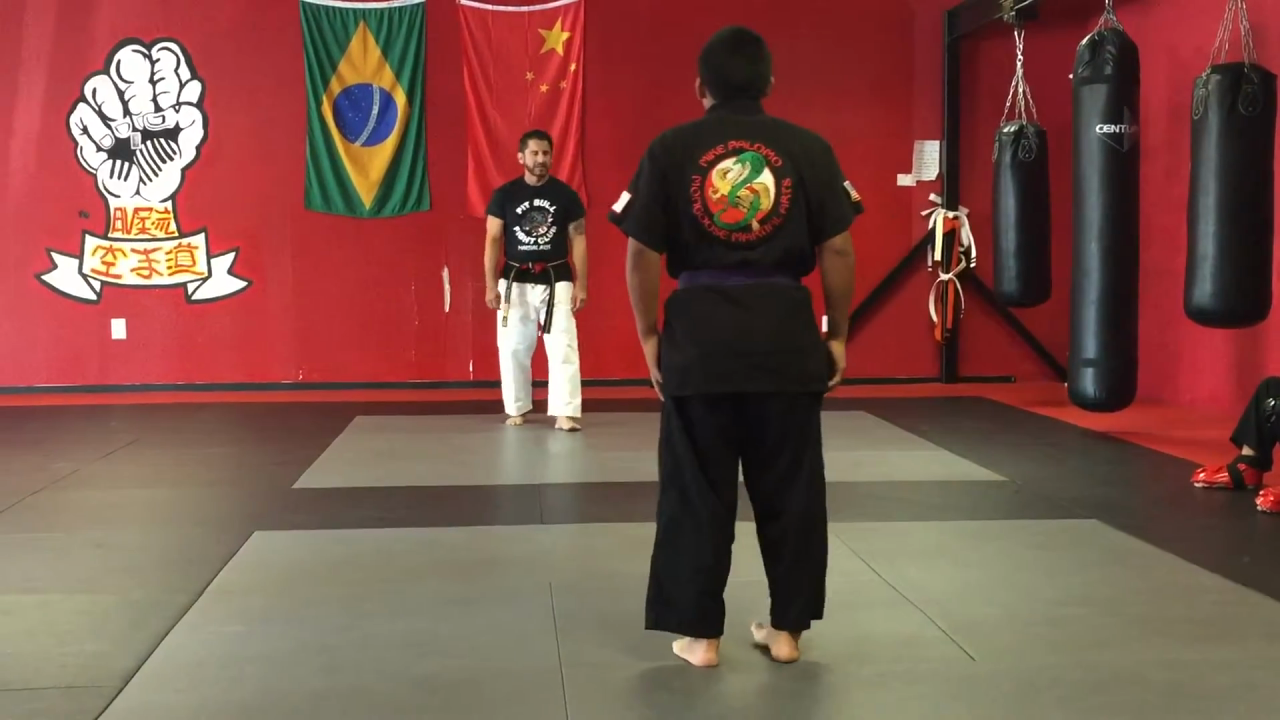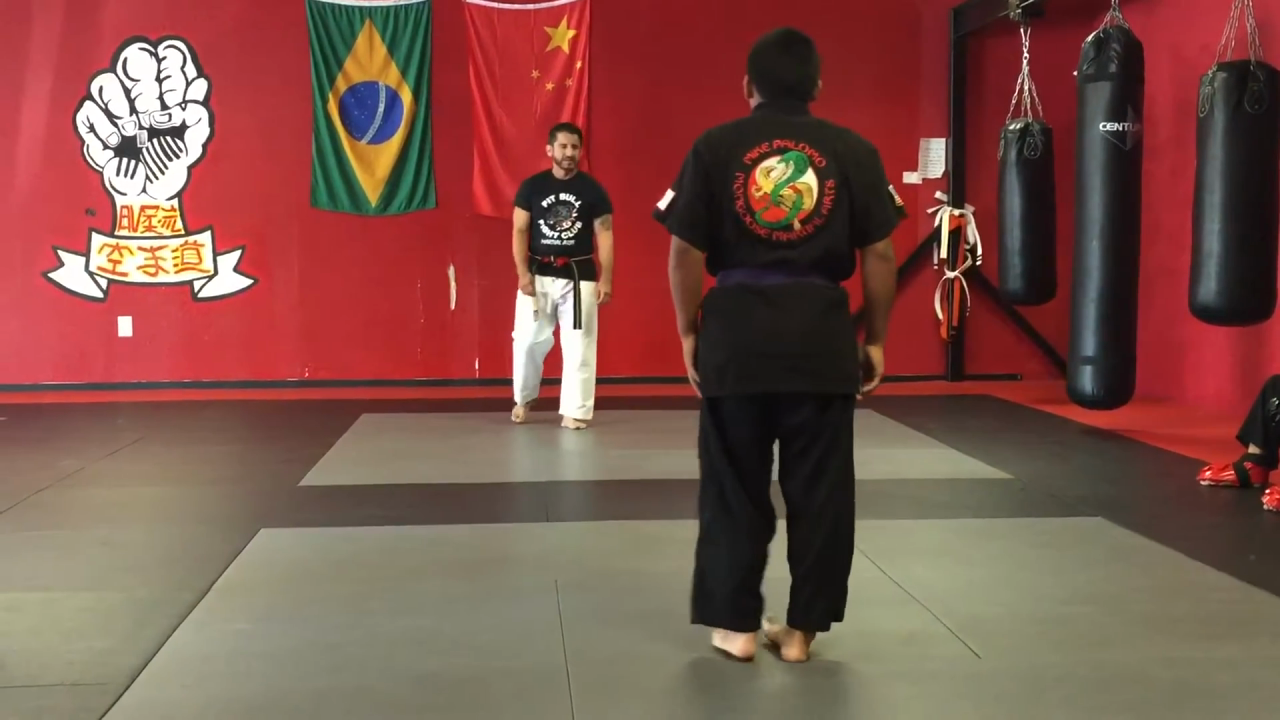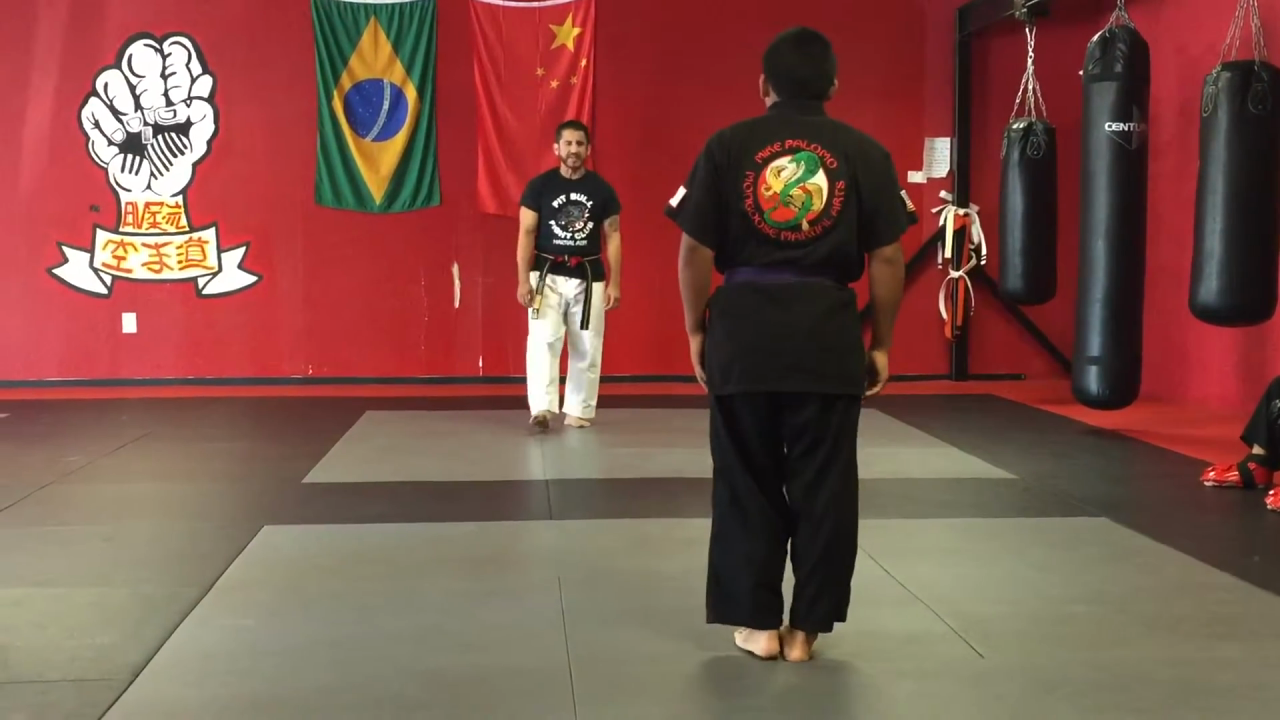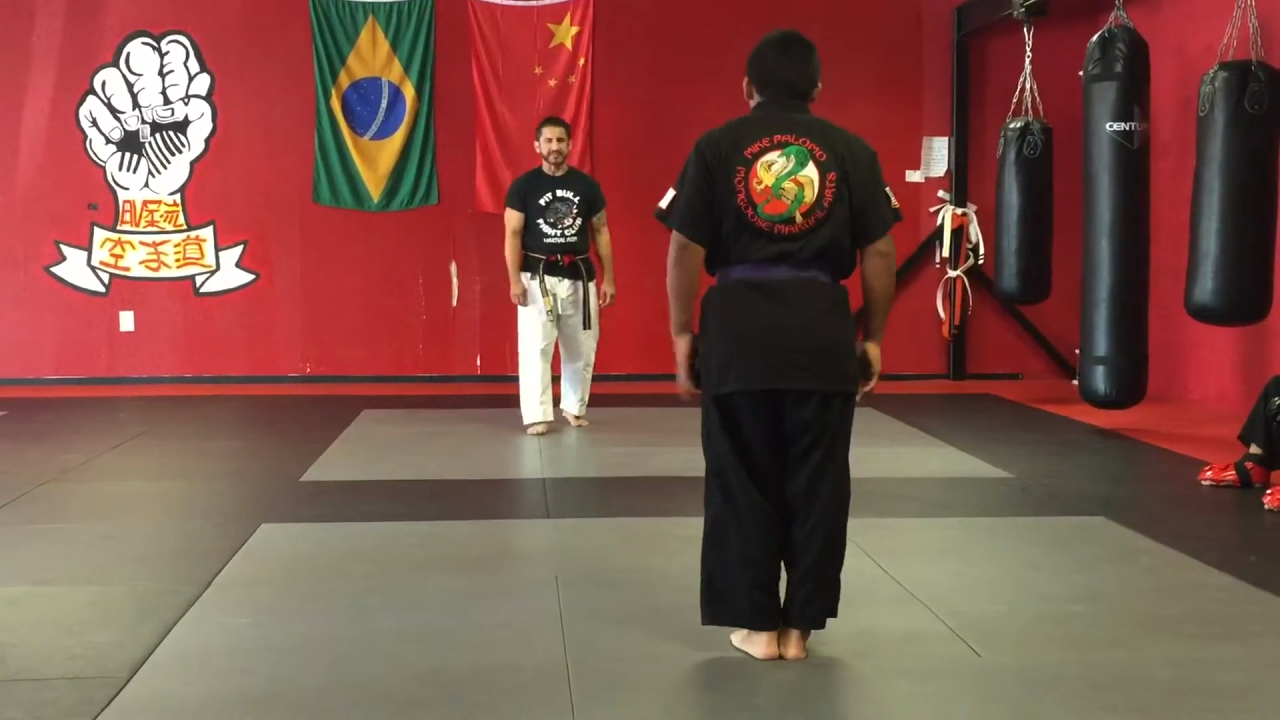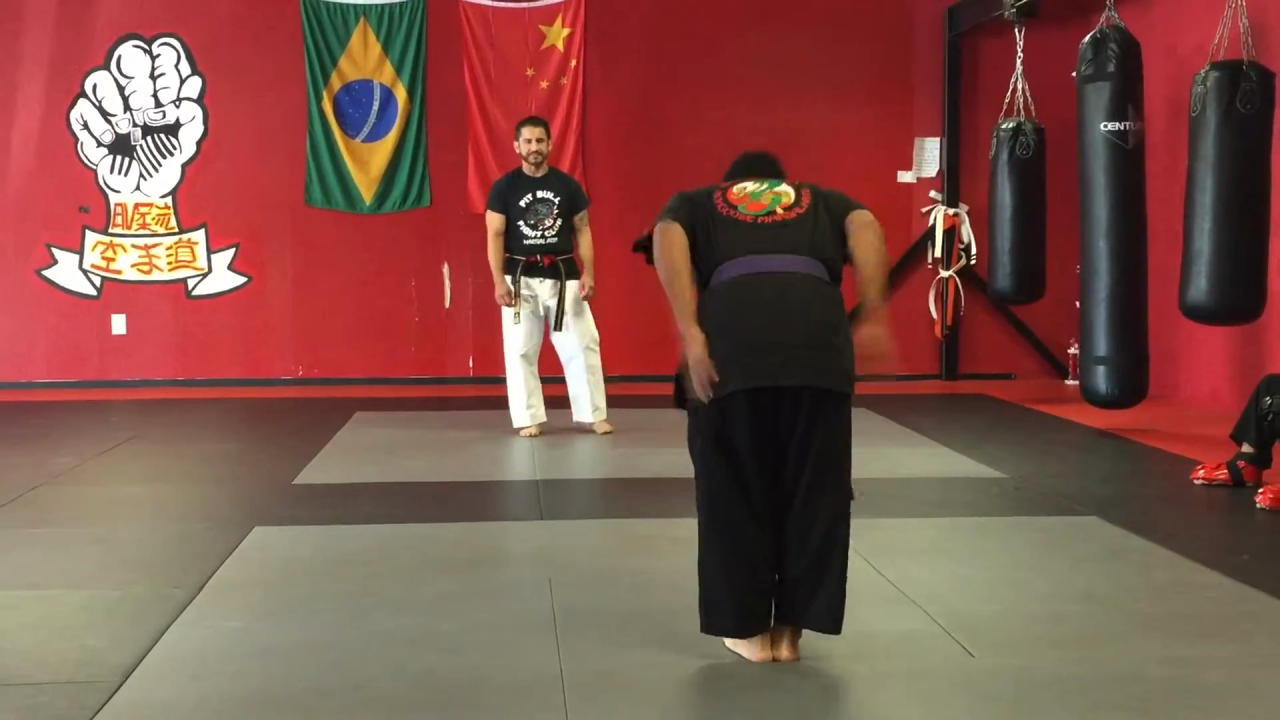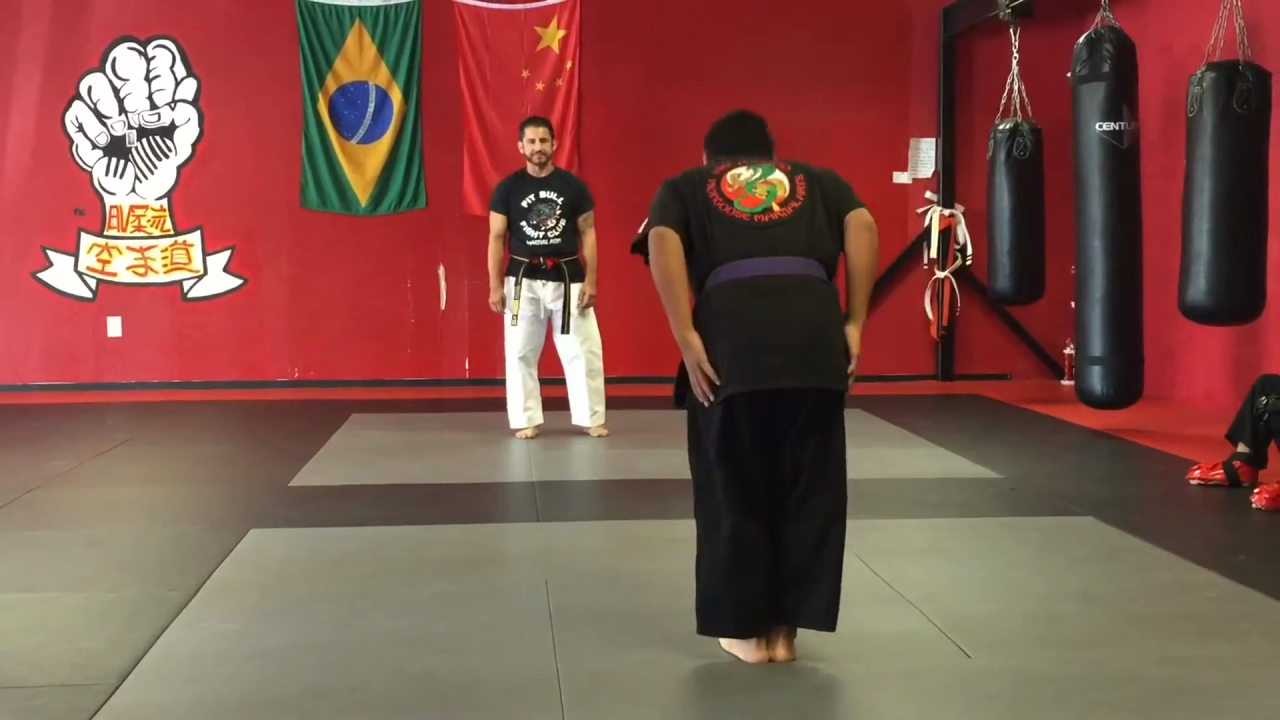
dt=0.4s
person 1, frame 1
left shoulder: (671, 148)
right shoulder: (808, 148)
left elbow: (642, 254)
right elbow: (837, 250)
left wrist: (650, 333)
right wrist: (837, 334)
left hip: (700, 332)
right hip: (786, 331)
left knee: (696, 489)
right knee: (790, 487)
left ankle: (699, 632)
right ankle: (786, 627)
person 1, frame 2
left shoulder: (715, 147)
right shoulder: (853, 151)
left elbow: (685, 252)
right elbow: (880, 254)
left wrist: (688, 332)
right wrist: (875, 339)
left hip: (736, 330)
right hip: (821, 333)
left knee: (733, 485)
right knee: (820, 487)
left ankle: (736, 622)
right ankle: (800, 627)
person 1, frame 3
left shoulder: (727, 145)
right shoulder: (864, 152)
left elbow: (694, 250)
right elbow: (887, 259)
left wrist: (696, 330)
right wrist: (881, 343)
left hip: (743, 330)
right hip: (827, 335)
left knee: (746, 484)
right knee: (825, 487)
left ankle: (757, 622)
right ankle: (804, 627)
person 1, frame 4
left shoulder: (716, 146)
right shoulder: (852, 150)
left elbow: (684, 249)
right elbow: (879, 252)
left wrist: (682, 332)
right wrist: (873, 336)
left hip: (737, 330)
right hip: (821, 332)
left knee: (740, 484)
right knee: (818, 485)
left ankle: (756, 623)
right ankle: (799, 626)
person 1, frame 5
left shoulder: (694, 202)
right shoulder: (821, 200)
left elbow: (667, 233)
right elbow: (865, 225)
left wrist: (689, 330)
right wrist: (870, 318)
left hip: (730, 325)
right hip: (813, 332)
left knee: (733, 485)
right knee: (815, 487)
left ankle: (750, 628)
right ankle: (791, 626)
person 1, frame 6
left shoulder: (683, 186)
right shoulder: (815, 178)
left elbow: (662, 242)
right elbow: (863, 225)
left wrist: (686, 336)
right wrist: (854, 323)
left hip: (730, 331)
right hip: (812, 329)
left knee: (731, 485)
right knee: (811, 484)
left ankle: (744, 628)
right ankle: (785, 626)
person 2, frame 1
left shoulder: (566, 195)
right shoulder: (504, 195)
left elbow: (578, 241)
right elbow: (493, 240)
left wrist: (581, 284)
right wrist: (491, 285)
left hip: (557, 280)
right hip: (516, 281)
left knee: (563, 347)
right knee: (514, 349)
left ankle: (565, 413)
right ankle: (516, 409)
person 2, frame 2
left shoulder: (593, 190)
right shoulder: (531, 187)
left elbow: (604, 235)
right elbow: (520, 231)
left wrist: (605, 278)
right wrist: (523, 272)
left hip: (579, 276)
right hip: (538, 274)
left knee: (580, 346)
right knee: (529, 342)
left ankle: (574, 412)
right ankle: (523, 399)
person 2, frame 3
left shoulder: (602, 189)
right shoulder: (539, 186)
left elbow: (612, 237)
right elbow: (526, 233)
left wrist: (614, 282)
right wrist: (523, 279)
left hip: (589, 277)
right hip: (547, 274)
left knee: (587, 348)
right knee: (543, 341)
left ankle: (578, 410)
right ankle: (543, 408)
person 2, frame 4
left shoulder: (587, 185)
right shoulder: (523, 185)
left elbow: (601, 232)
right elbow: (512, 234)
left wrist: (608, 278)
right wrist: (515, 280)
left hip: (579, 275)
right hip: (537, 275)
left knee: (581, 349)
right knee: (535, 346)
left ankle: (574, 408)
right ankle: (537, 416)
person 2, frame 5
left shoulder: (568, 185)
right shoulder: (504, 187)
left elbow: (582, 231)
right elbow: (494, 236)
left wrist: (588, 273)
right wrist: (499, 281)
left hip: (563, 276)
right hip: (521, 277)
left knee: (583, 346)
right knee: (521, 351)
left ankle: (594, 415)
right ankle: (528, 419)
person 2, frame 6
left shoulder: (573, 185)
right shoulder: (507, 188)
left elbow: (587, 234)
right elbow: (496, 238)
left wrist: (590, 280)
right wrist: (495, 285)
left hip: (567, 278)
right hip: (523, 279)
left knee: (583, 350)
right knee: (521, 353)
left ankle: (591, 418)
right ankle: (525, 420)
